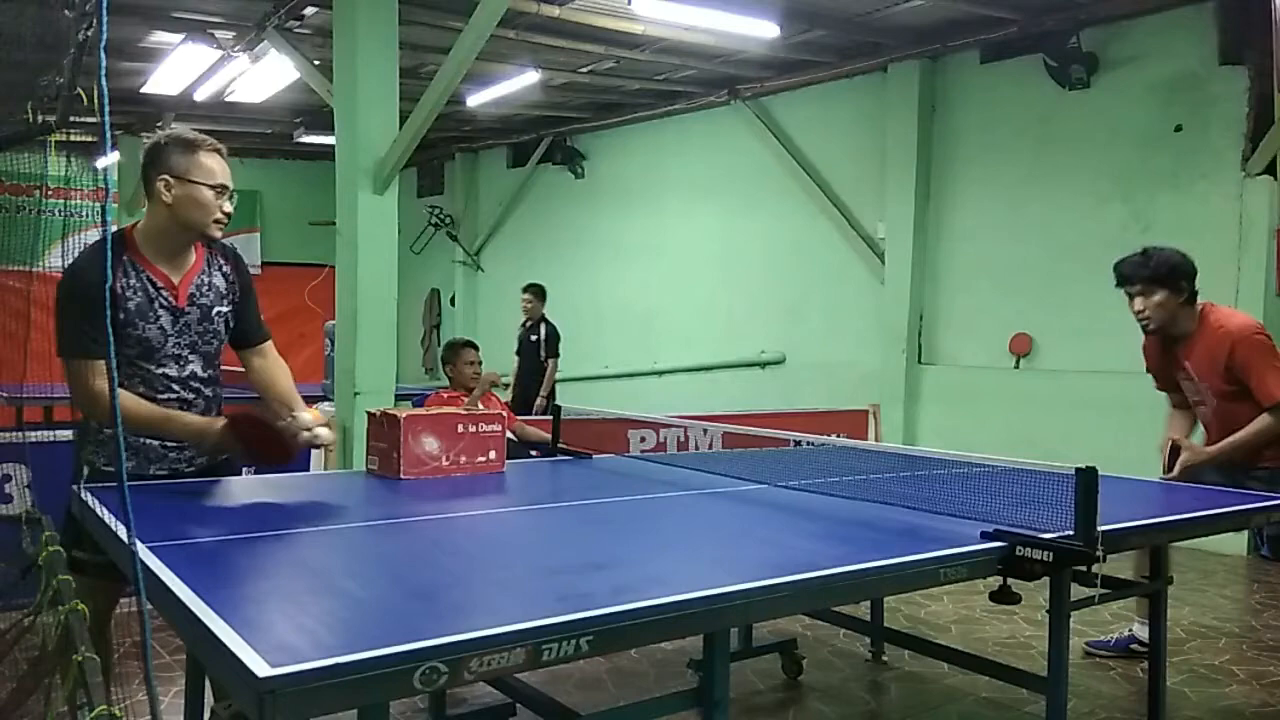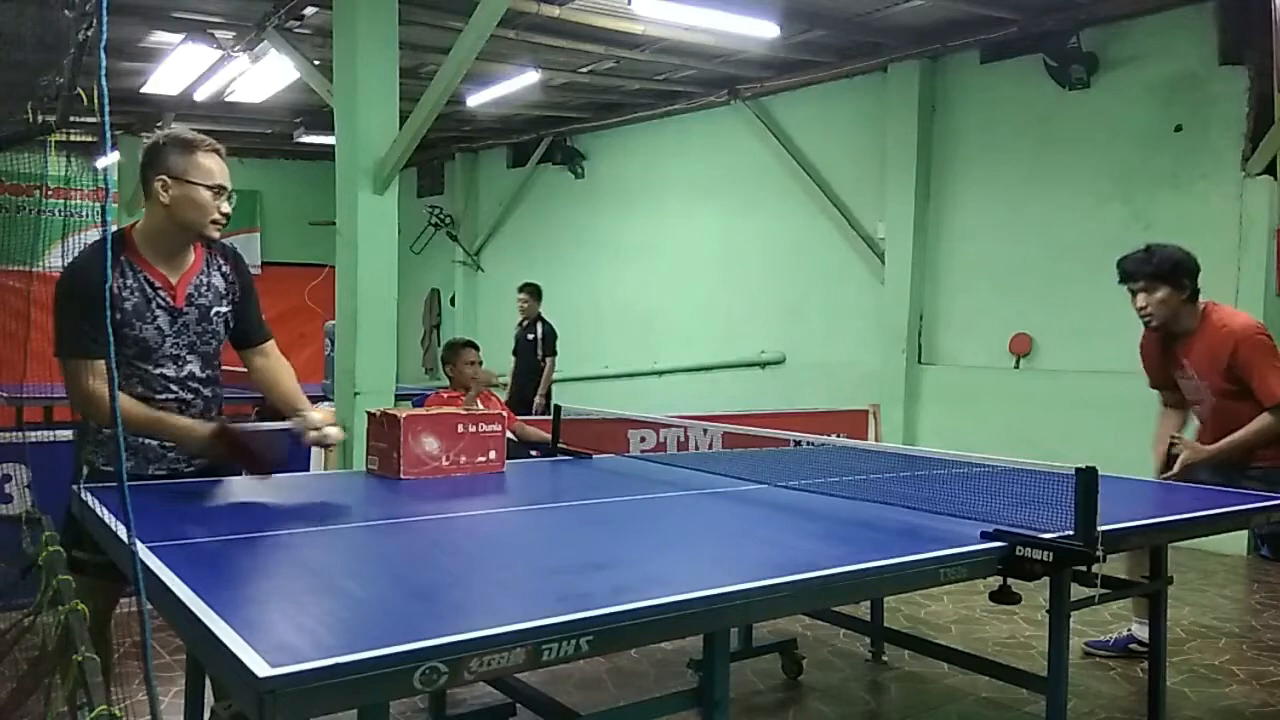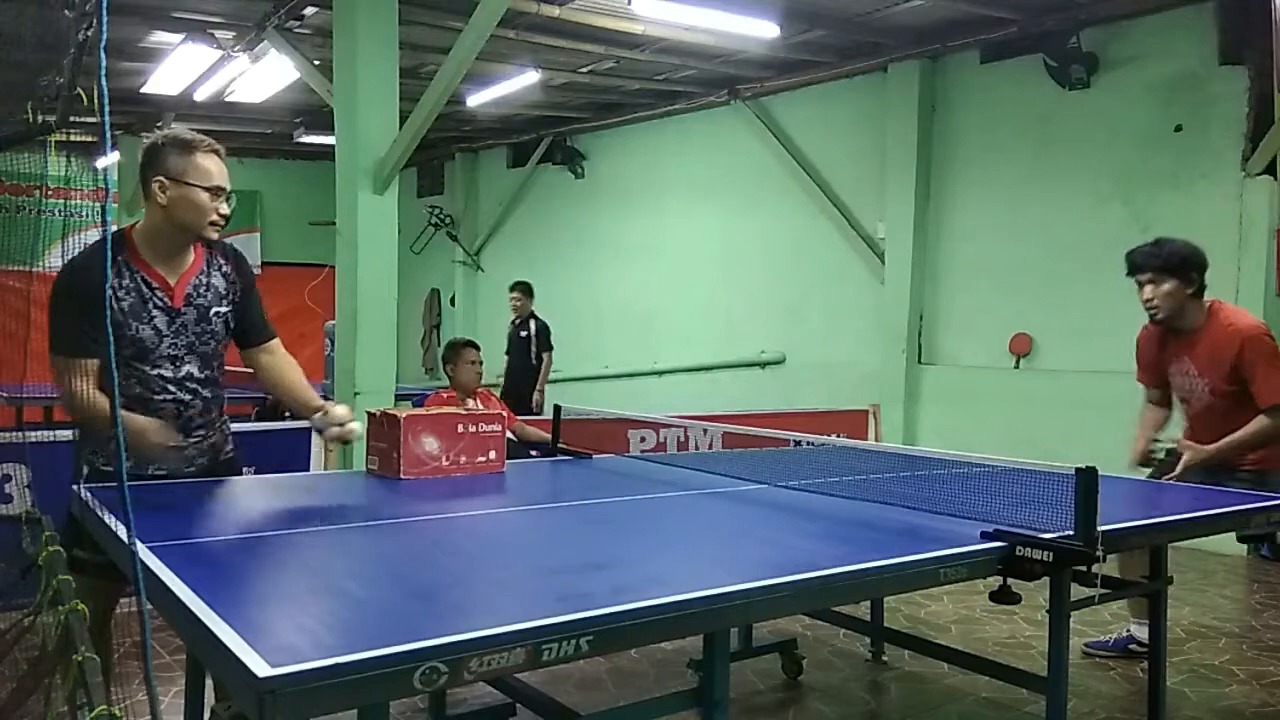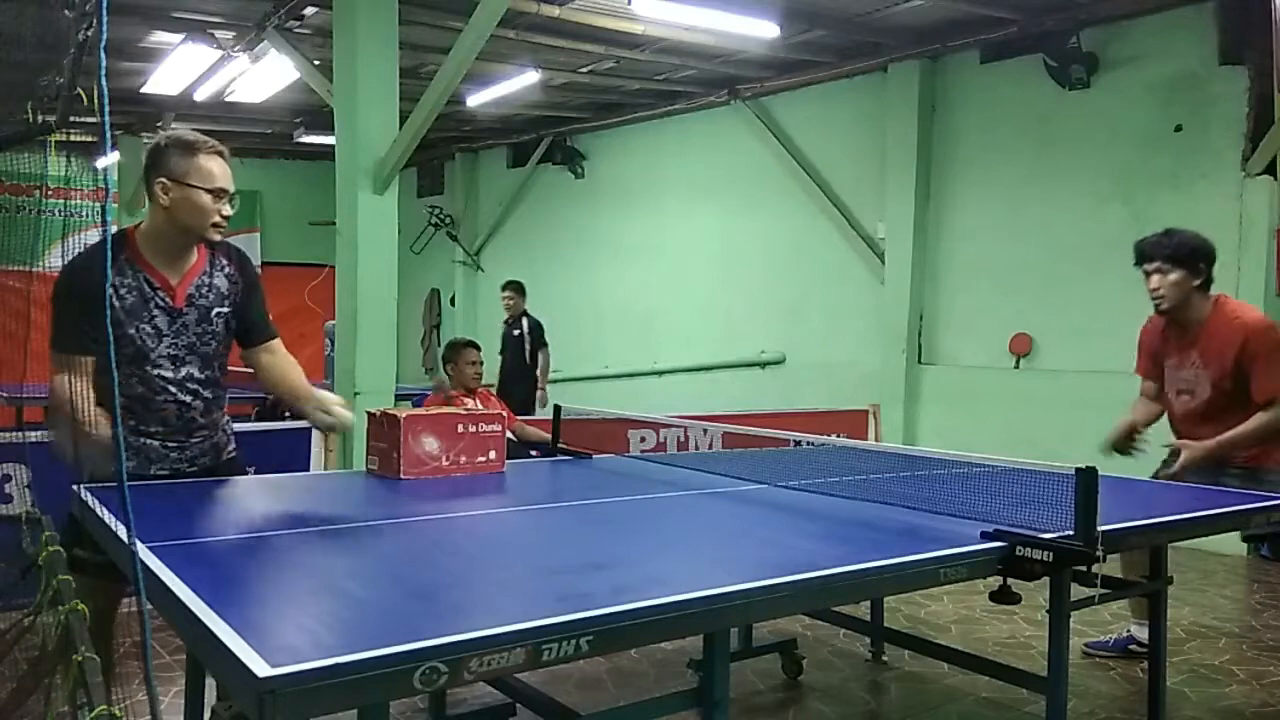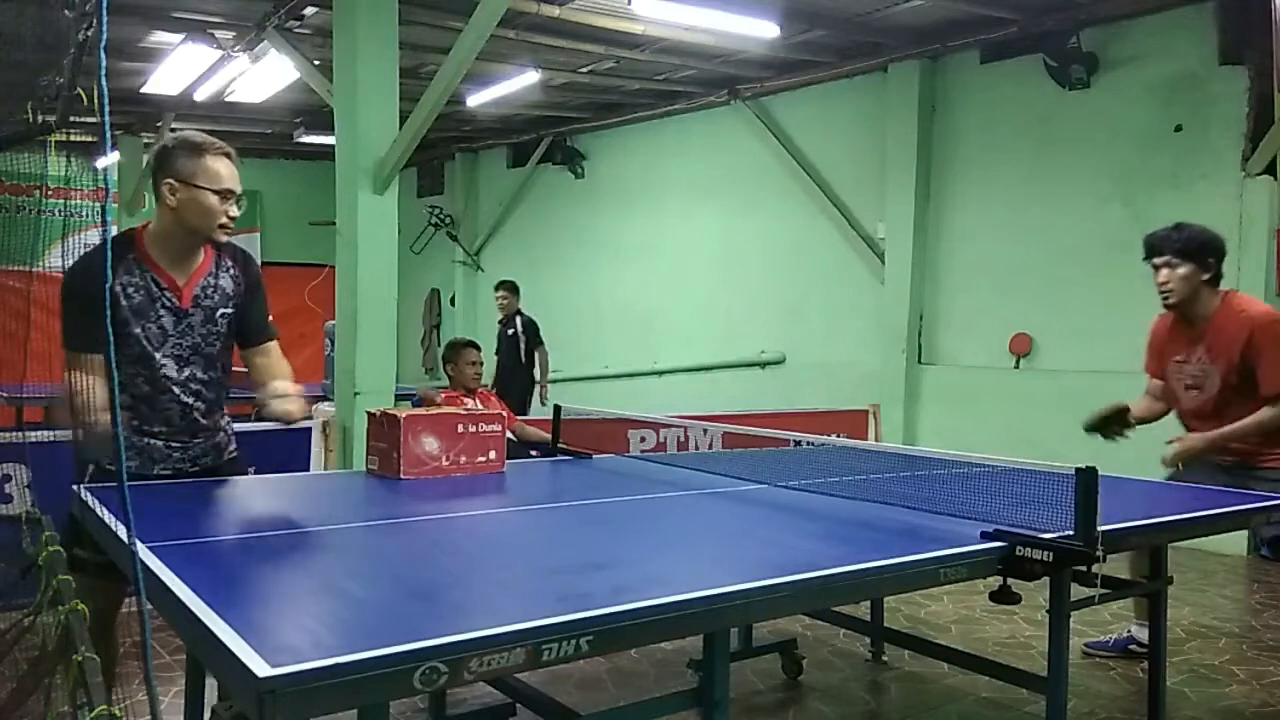
dt=0.1s
person 1, frame 1
left shoulder: (229, 267)
right shoulder: (94, 273)
left elbow: (259, 354)
right elbow: (93, 391)
left wrist: (296, 414)
right wrist: (194, 428)
left hip: (211, 467)
right hip: (121, 471)
right knee: (91, 609)
person 1, frame 2
left shoulder: (228, 266)
right shoulder: (92, 273)
left elbow: (261, 354)
right elbow: (88, 390)
left wrist: (303, 414)
right wrist: (182, 430)
left hip: (208, 467)
right hip: (120, 471)
right knee: (90, 609)
person 1, frame 3
left shoulder: (229, 267)
right shoulder: (89, 274)
left elbow: (267, 353)
right elbow: (77, 382)
left wrist: (318, 409)
right wrist: (129, 427)
left hip: (211, 465)
right hip: (119, 471)
right knee: (93, 607)
person 1, frame 4
left shoulder: (233, 267)
right shoulder: (91, 273)
left elbow: (267, 353)
right elbow: (70, 377)
left wrist: (312, 402)
right wrist: (83, 419)
left hip: (214, 464)
right hip: (122, 470)
right knee: (94, 607)
person 1, frame 5
left shoulder: (239, 268)
right shoulder: (99, 272)
left elbow: (263, 352)
right elbow: (86, 374)
left wrist: (280, 391)
right wrist: (93, 415)
left hip: (214, 464)
right hip: (123, 469)
right knee: (96, 607)
person 2, frame 1
left shoulder: (1238, 334)
right shoulder: (1155, 344)
left wrist: (1210, 453)
right wrist: (1172, 448)
right hip: (1217, 456)
right ankle: (1143, 634)
person 2, frame 2
left shoulder: (1240, 333)
right shoulder: (1154, 341)
left wrist: (1208, 452)
right wrist: (1162, 446)
right hip: (1212, 455)
right ankle: (1142, 633)
person 2, frame 3
left shoulder: (1246, 334)
right shoulder: (1151, 338)
right elbow: (1157, 403)
left wrist: (1212, 452)
right wrist: (1143, 440)
right hip: (1199, 458)
right ankle: (1141, 634)
person 2, frame 4
right shoulder: (1155, 331)
right elbow: (1152, 397)
left wrist: (1208, 449)
right wrist: (1130, 425)
right hip: (1195, 455)
right ankle: (1141, 634)
person 2, frame 5
right shoulder: (1166, 328)
right elbow: (1156, 398)
left wrist: (1209, 441)
right wrist: (1124, 415)
right hip: (1206, 459)
right ankle: (1142, 635)
